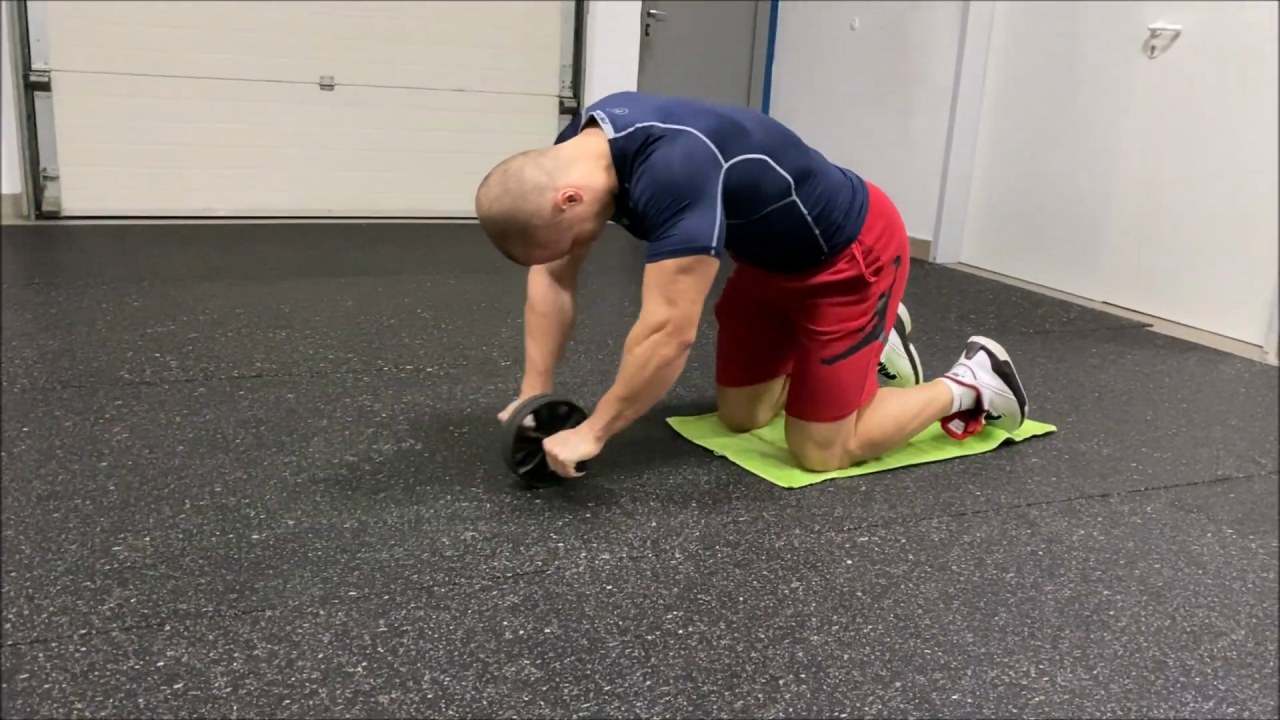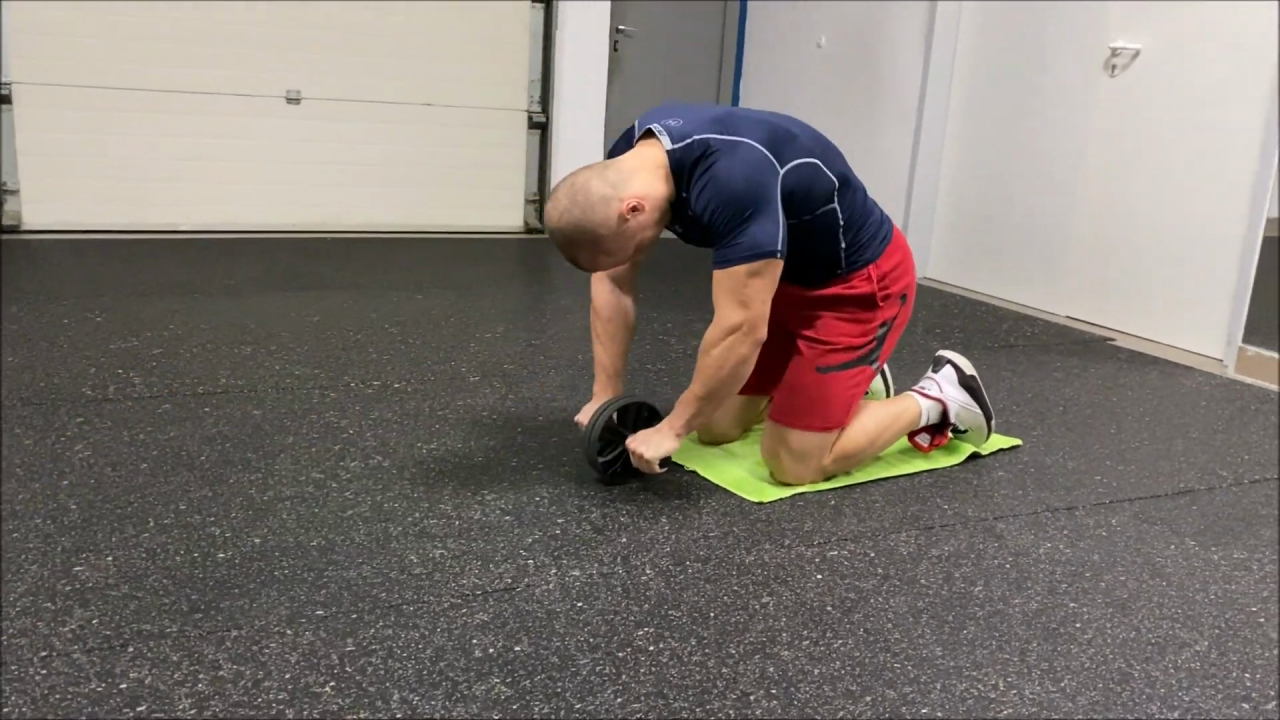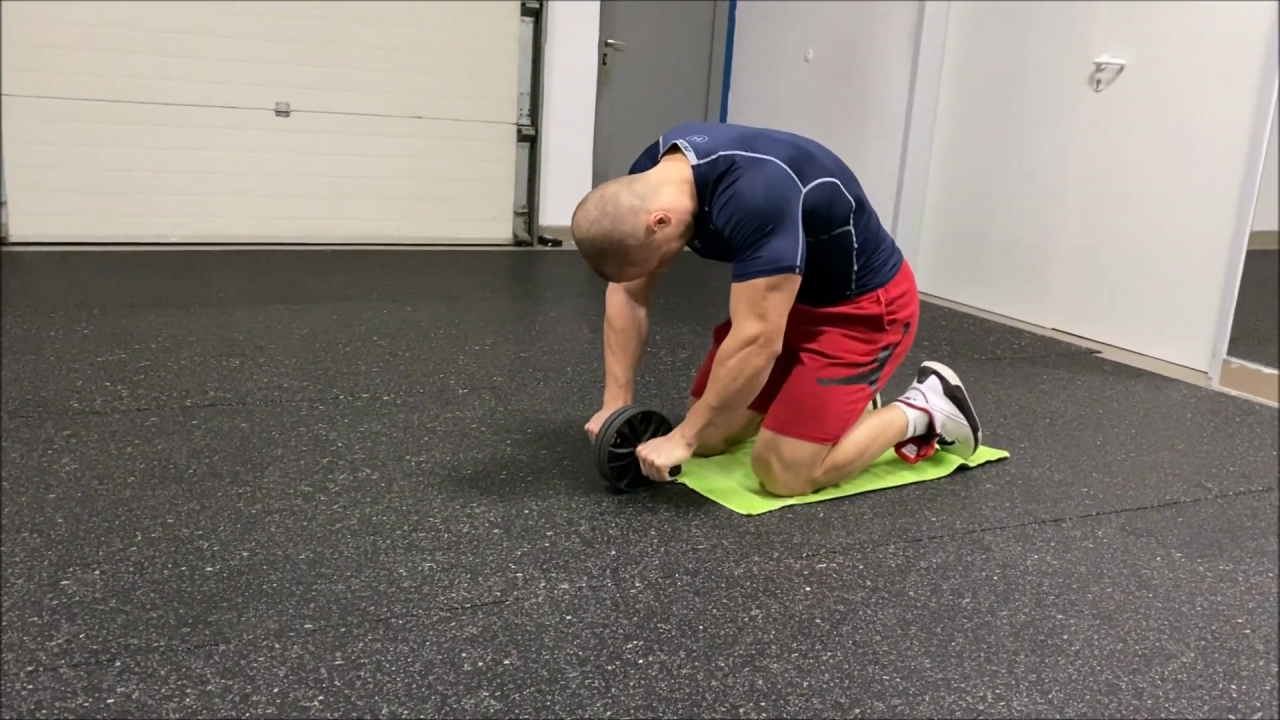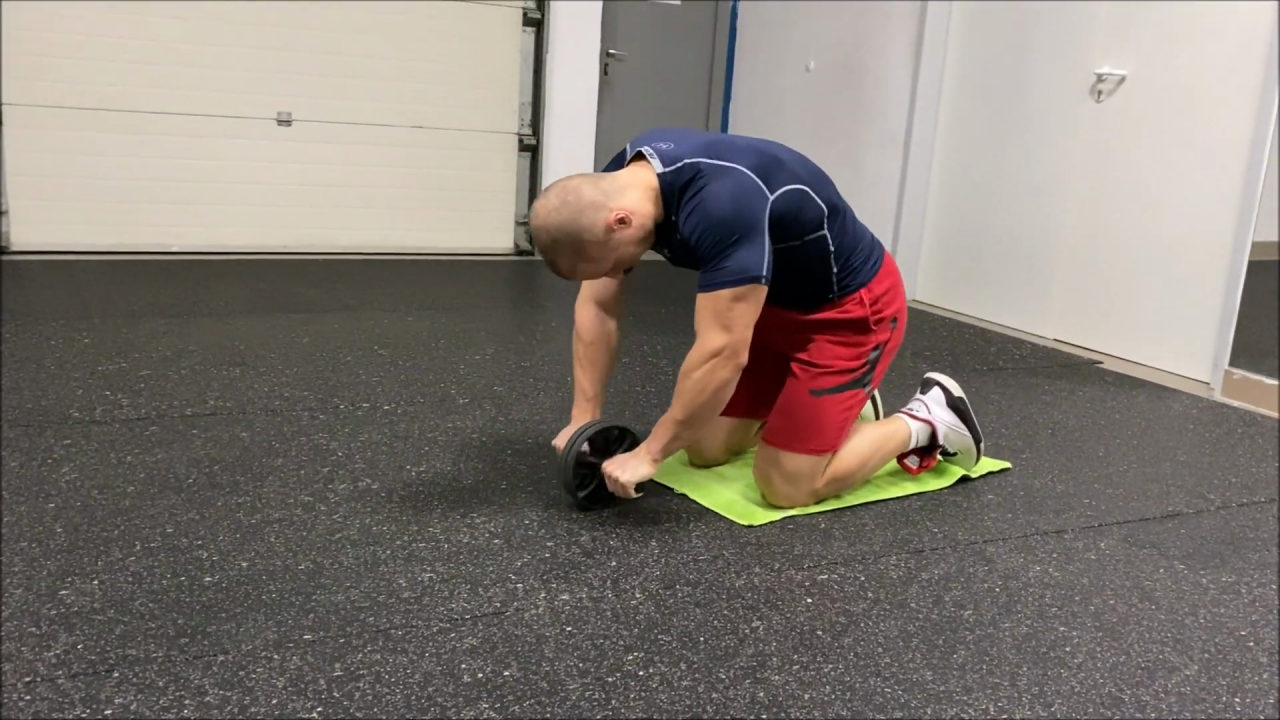
dt=0.4s
person 1, frame 1
left shoulder: (672, 170)
right shoulder: (572, 153)
left elbow: (668, 331)
right elbow: (551, 279)
left wrist: (592, 434)
right wrist: (534, 392)
left hip: (852, 252)
right hip: (771, 252)
left knee: (818, 450)
right knee: (739, 415)
left ankle: (968, 386)
right ankle: (871, 346)
person 1, frame 2
left shoulder: (733, 179)
right shoulder: (627, 162)
left elbow: (741, 329)
right elbow: (611, 284)
left wrist: (671, 429)
right wrist: (604, 395)
left hip: (860, 280)
right hip: (783, 275)
left knee: (793, 462)
right knee: (714, 427)
left ankle: (933, 400)
right ankle: (842, 370)
person 1, frame 3
left shoulder: (755, 196)
right shoulder: (650, 178)
left elbow: (758, 340)
right elbow: (626, 295)
left wrist: (681, 438)
right wrist: (616, 403)
left hip: (865, 304)
right hip: (785, 296)
left knee: (782, 472)
right knee: (707, 439)
left ankle: (920, 410)
right ankle: (838, 389)
person 1, frame 4
left shoulder: (721, 204)
right shoulder: (617, 186)
left elbow: (723, 353)
right elbow: (596, 308)
left wrist: (649, 454)
right wrist: (583, 417)
left hip: (852, 305)
right hip: (775, 298)
left knee: (787, 485)
right knee: (706, 451)
left ankle: (923, 421)
right ankle: (829, 392)
